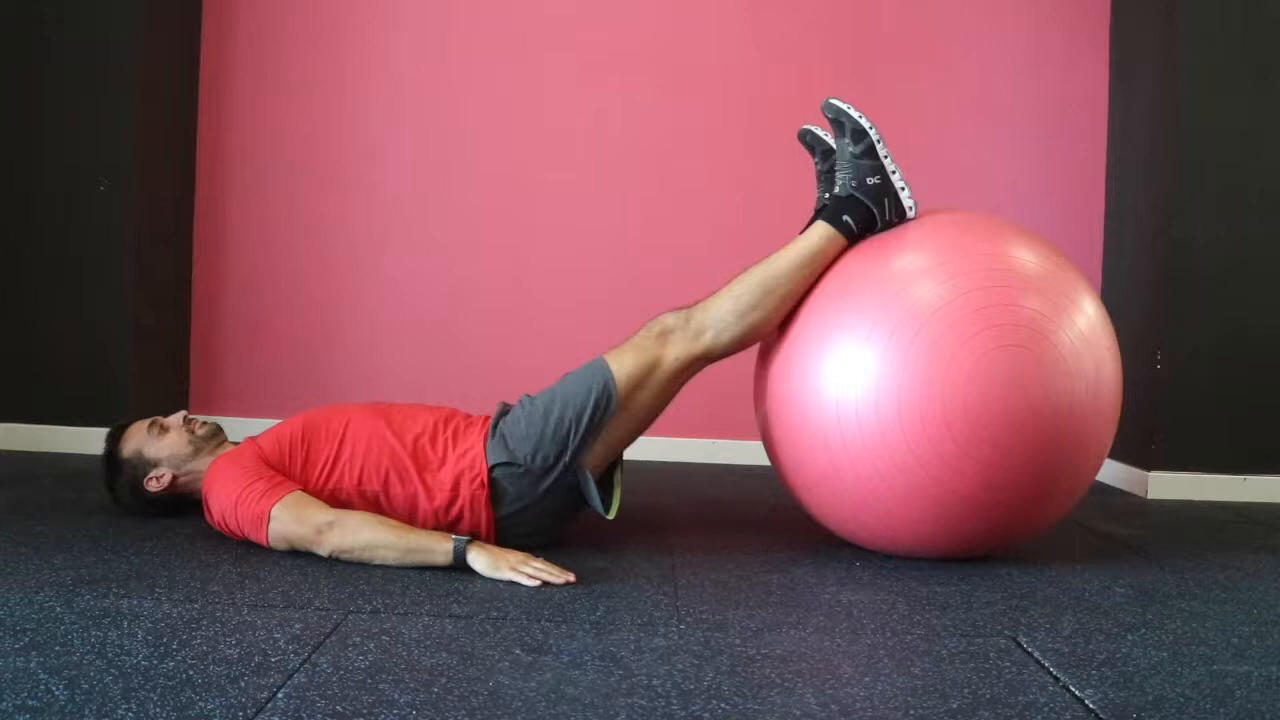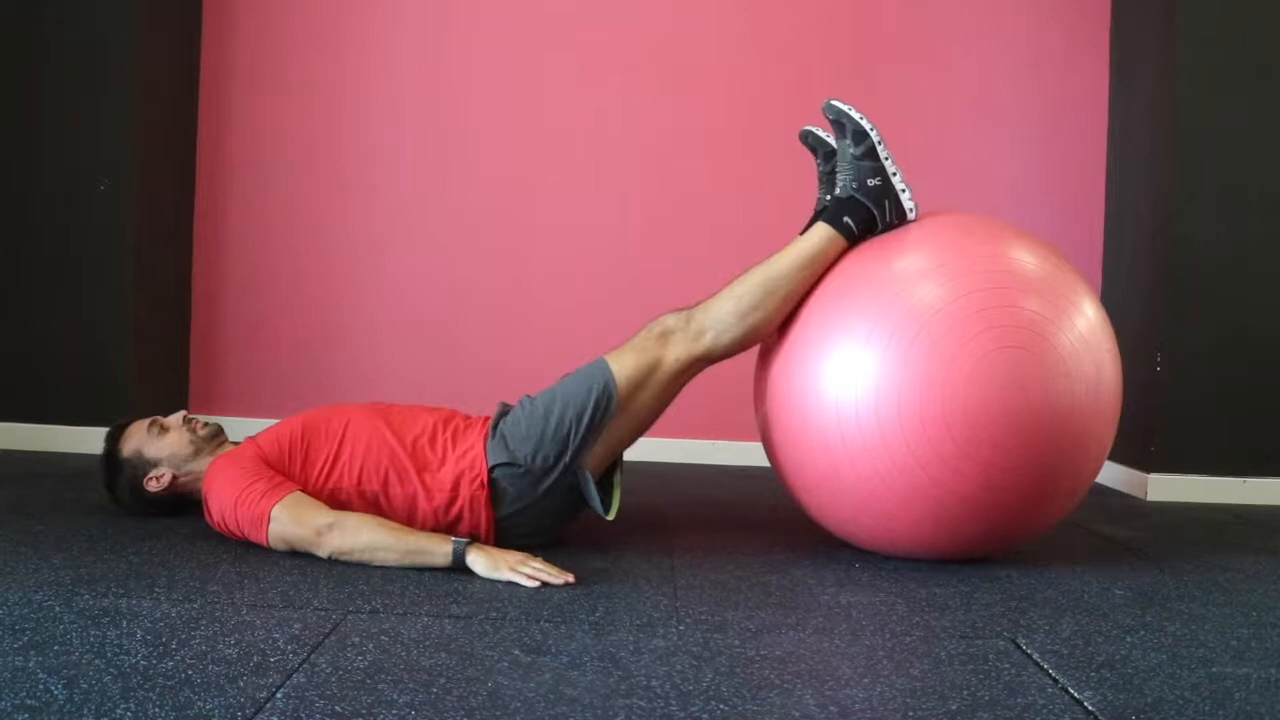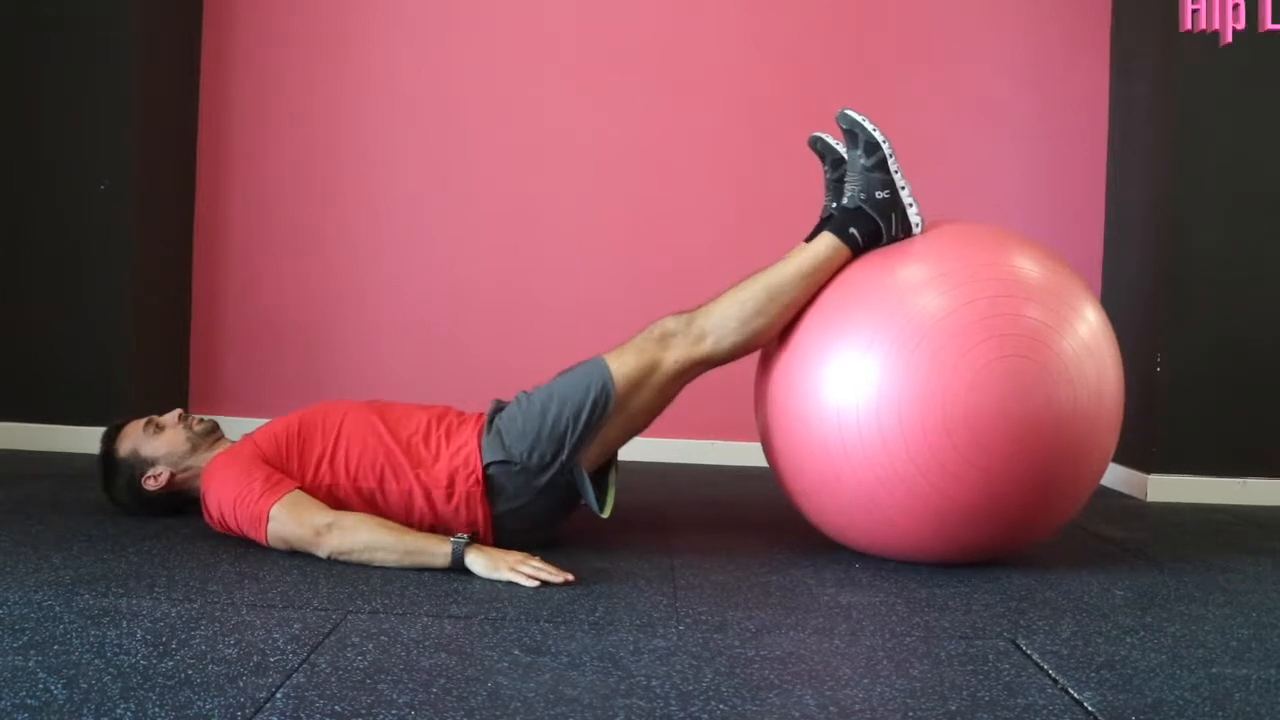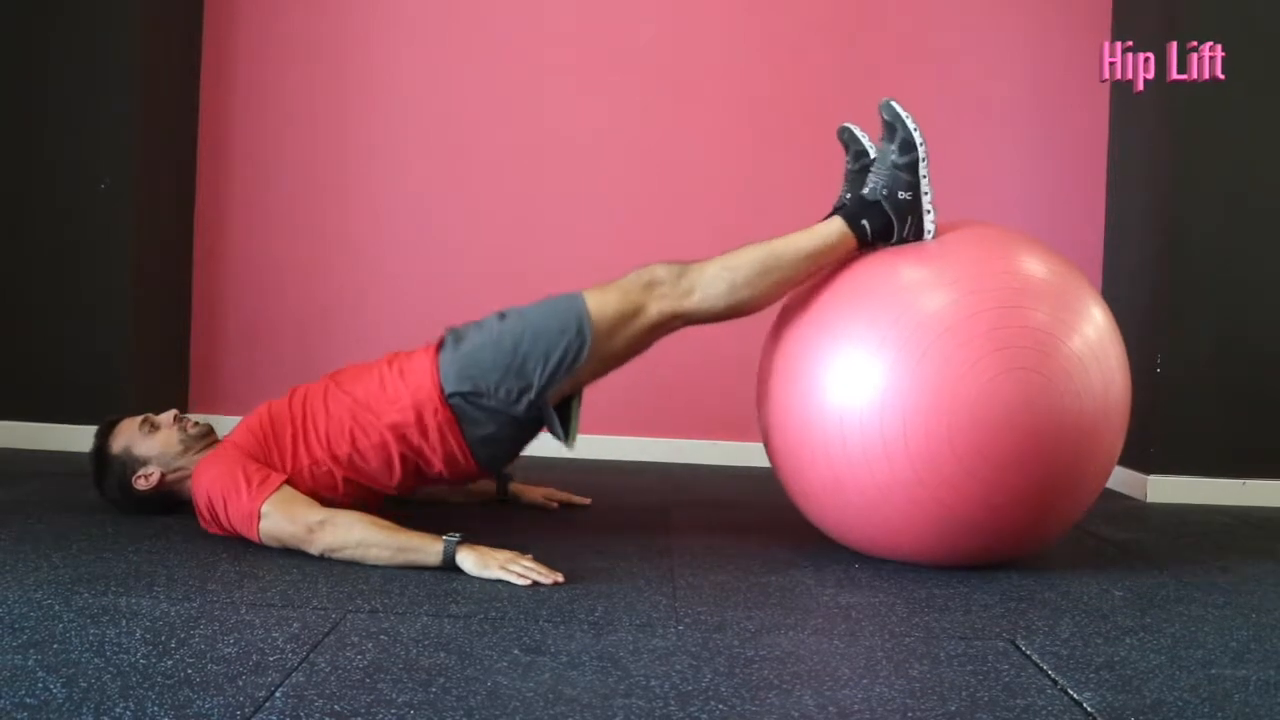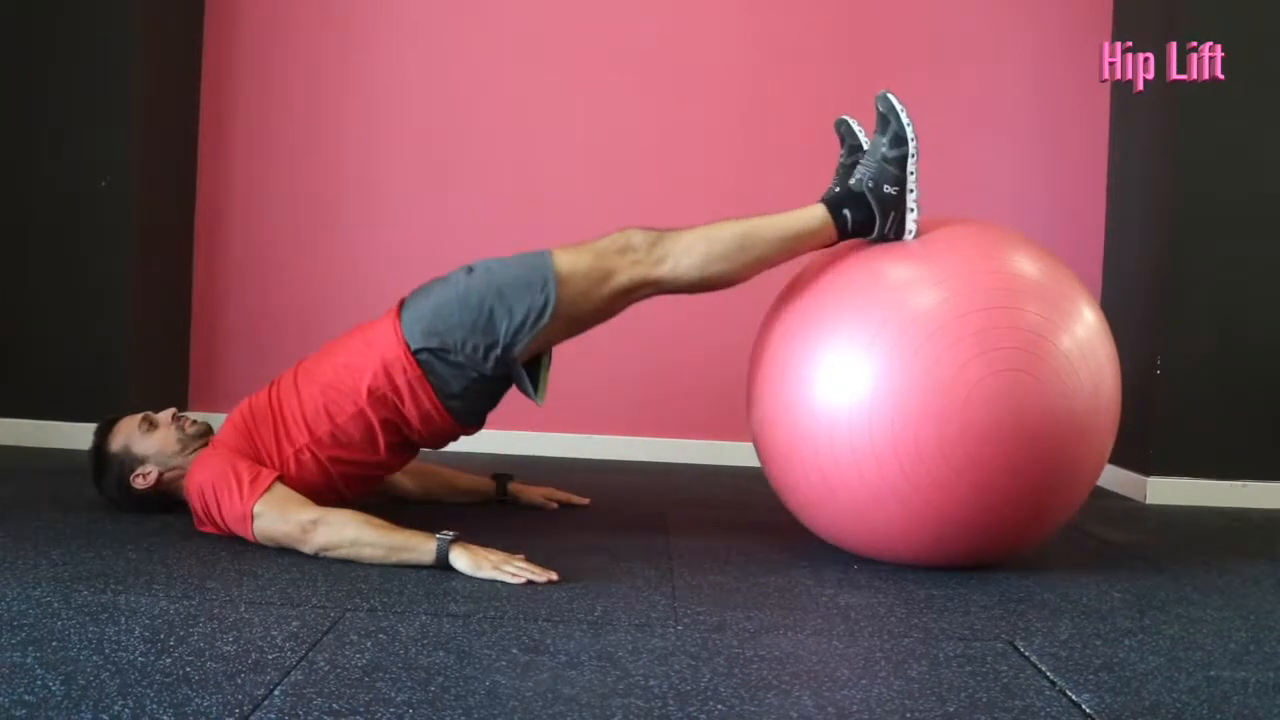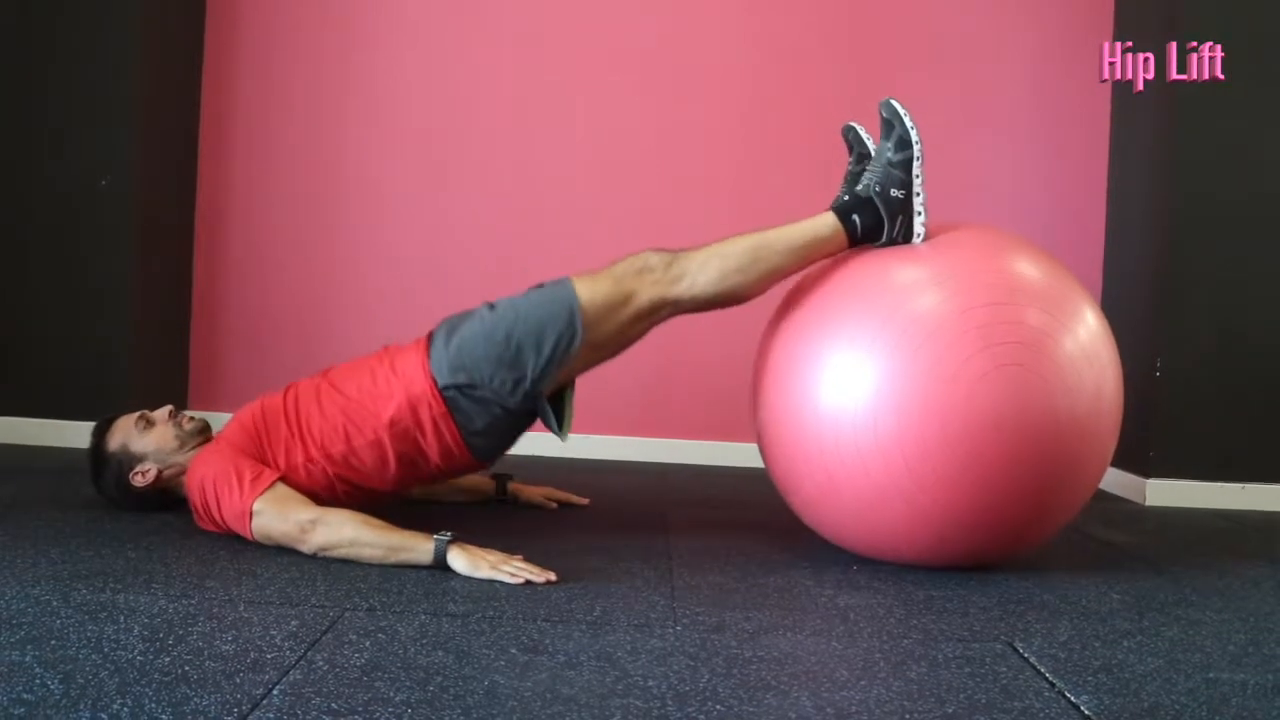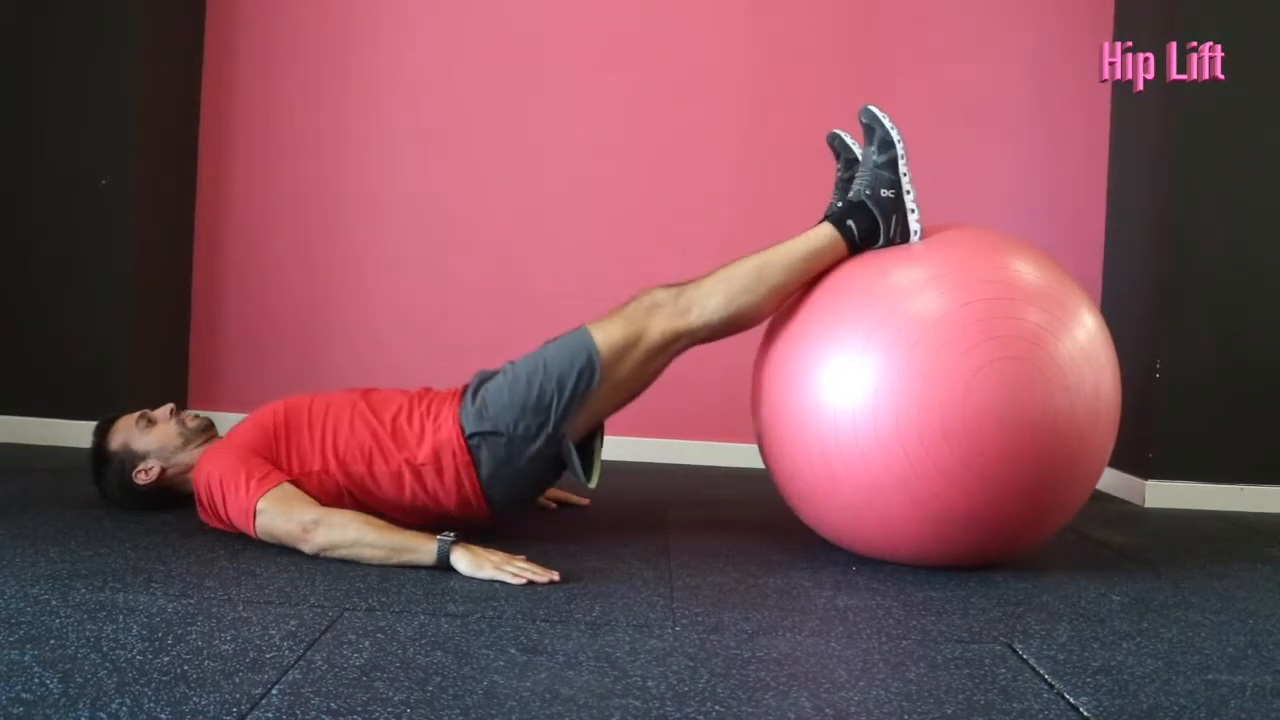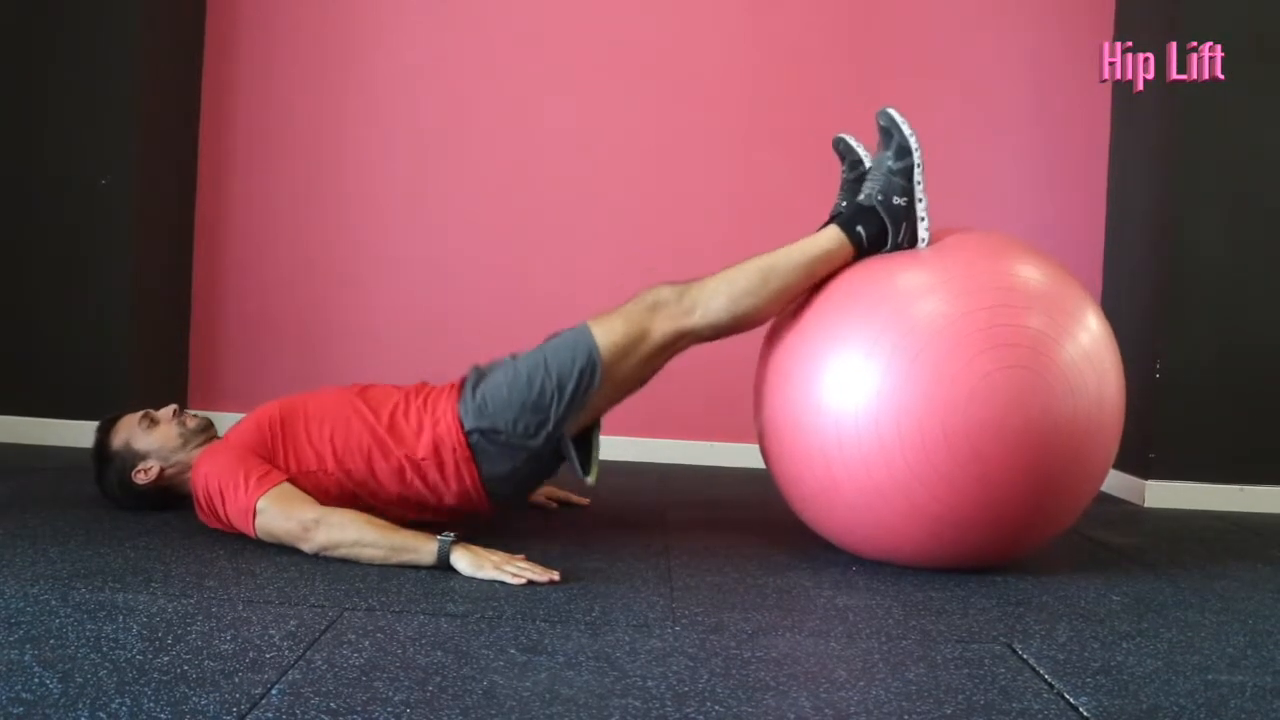
dt=0.5s
person 1, frame 1
left shoulder: (260, 461)
right shoulder: (233, 488)
right elbow: (330, 534)
right wrist: (471, 549)
left hip: (495, 457)
right hip: (499, 478)
left knee: (673, 335)
right knee: (679, 337)
left ankle: (834, 220)
right ankle: (851, 214)
person 1, frame 2
left shoulder: (257, 465)
right shoulder: (231, 488)
right elbow: (328, 535)
left wrist: (568, 479)
right wrist: (470, 552)
left hip: (494, 456)
right hip: (499, 482)
left knee: (676, 339)
right knee: (678, 340)
left ankle: (831, 223)
right ankle: (853, 216)
person 1, frame 3
left shoulder: (254, 462)
right shoulder: (232, 484)
right elbow: (327, 535)
left wrist: (540, 483)
right wrist: (469, 550)
left hip: (489, 461)
right hip: (491, 472)
left knee: (673, 338)
right knee: (675, 343)
left ankle: (837, 230)
right ankle: (859, 226)
person 1, frame 4
left shoulder: (239, 464)
right shoulder: (219, 484)
right elbow: (316, 532)
right wrist: (456, 552)
left hip: (452, 398)
right hip: (457, 398)
left knee: (657, 288)
right knee: (662, 293)
left ankle: (853, 223)
right ankle: (870, 220)
person 1, frame 5
left shoulder: (234, 463)
right shoulder: (215, 484)
left elbow: (385, 469)
right elbow: (311, 532)
right wrist: (449, 552)
left hip: (436, 359)
left knee: (634, 259)
right knee: (639, 258)
left ankle: (841, 210)
right ankle: (854, 213)
person 1, frame 6
left shoulder: (234, 462)
right shoulder: (213, 482)
right elbow: (309, 530)
right wrist: (446, 552)
left hip: (446, 393)
right hip: (454, 388)
left knee: (650, 282)
right knee: (655, 279)
left ankle: (850, 219)
right ankle: (863, 218)
person 1, frame 7
left shoulder: (243, 457)
right shoulder: (223, 475)
right elbow: (312, 530)
left wrist: (517, 485)
right wrist: (450, 550)
left hip: (472, 439)
right hip: (475, 446)
left knee: (662, 312)
right knee: (666, 314)
left ankle: (844, 226)
right ankle: (861, 223)
person 1, frame 8
left shoulder: (237, 460)
right shoulder: (219, 478)
right elbow: (311, 530)
left wrist: (513, 481)
right wrist: (451, 550)
left hip: (464, 425)
right hip: (471, 438)
left knee: (666, 312)
right knee: (668, 313)
left ankle: (851, 231)
right ankle: (868, 229)
